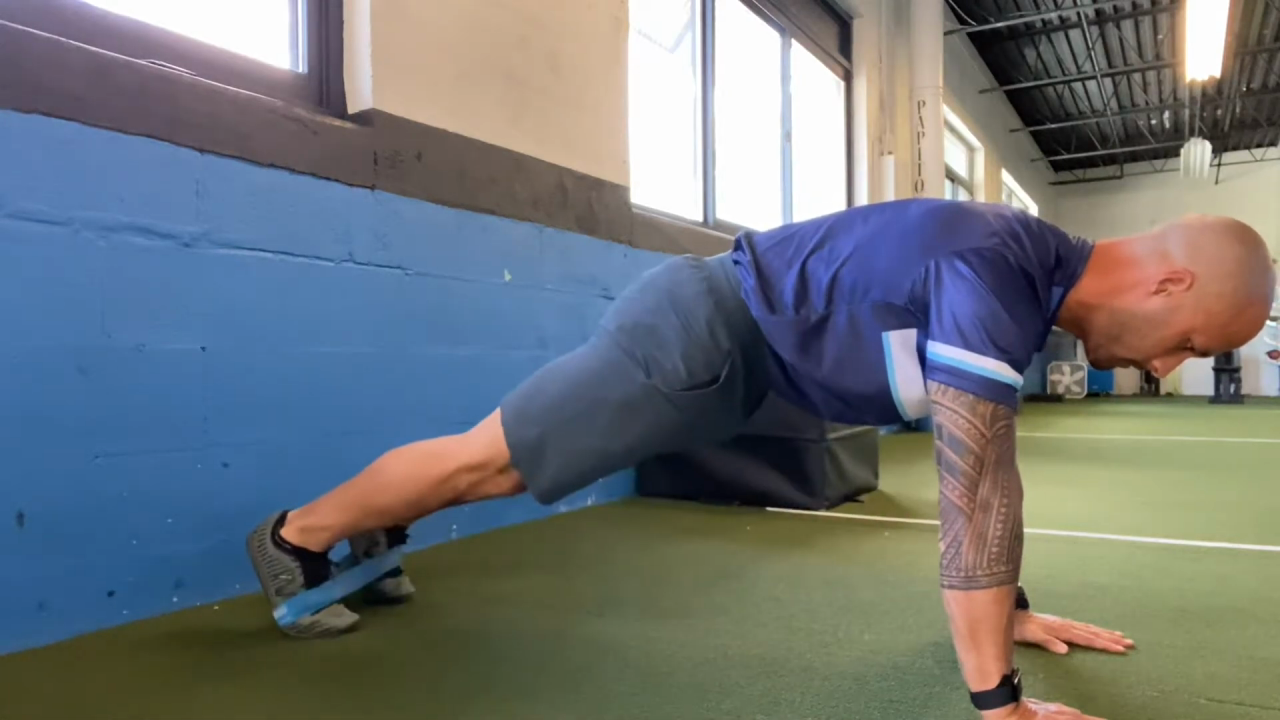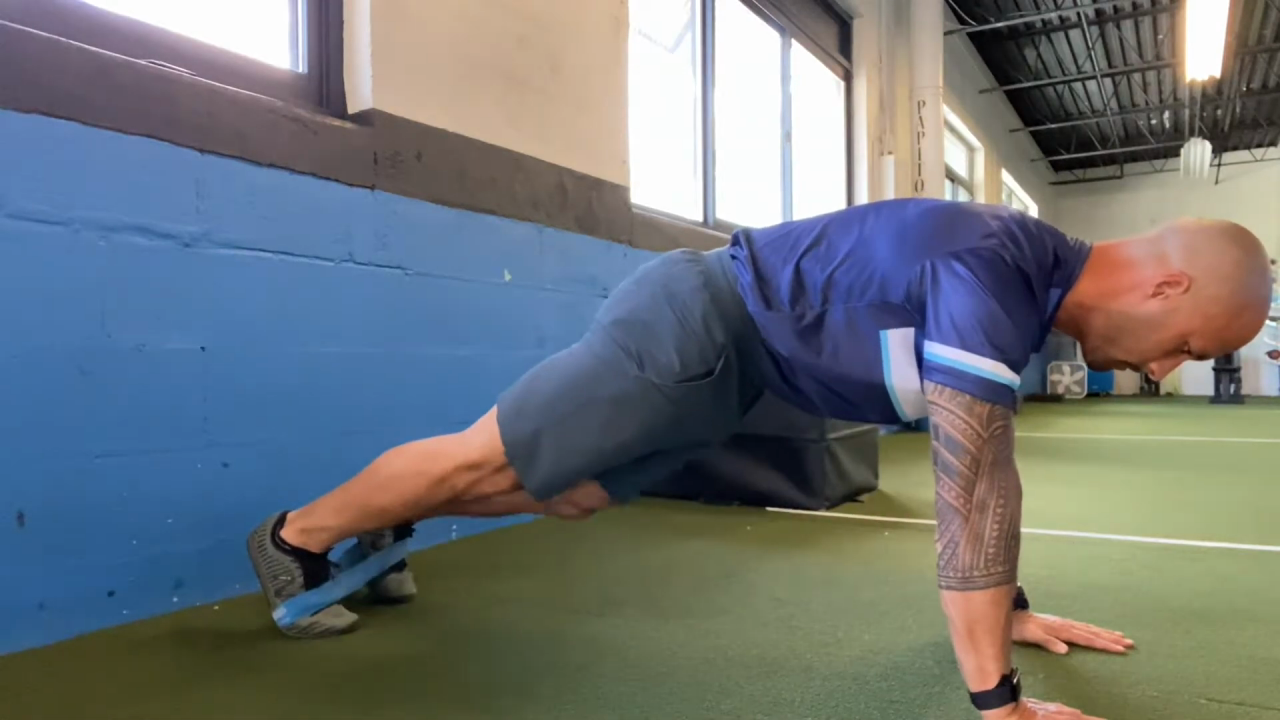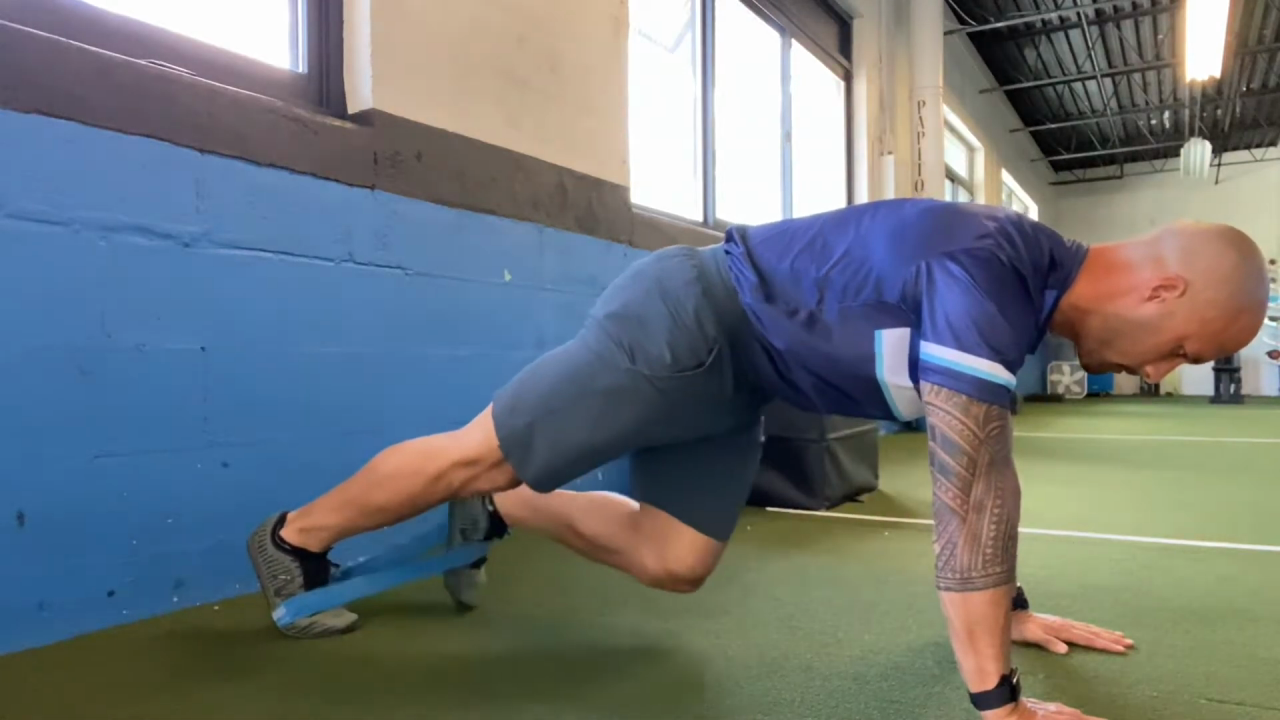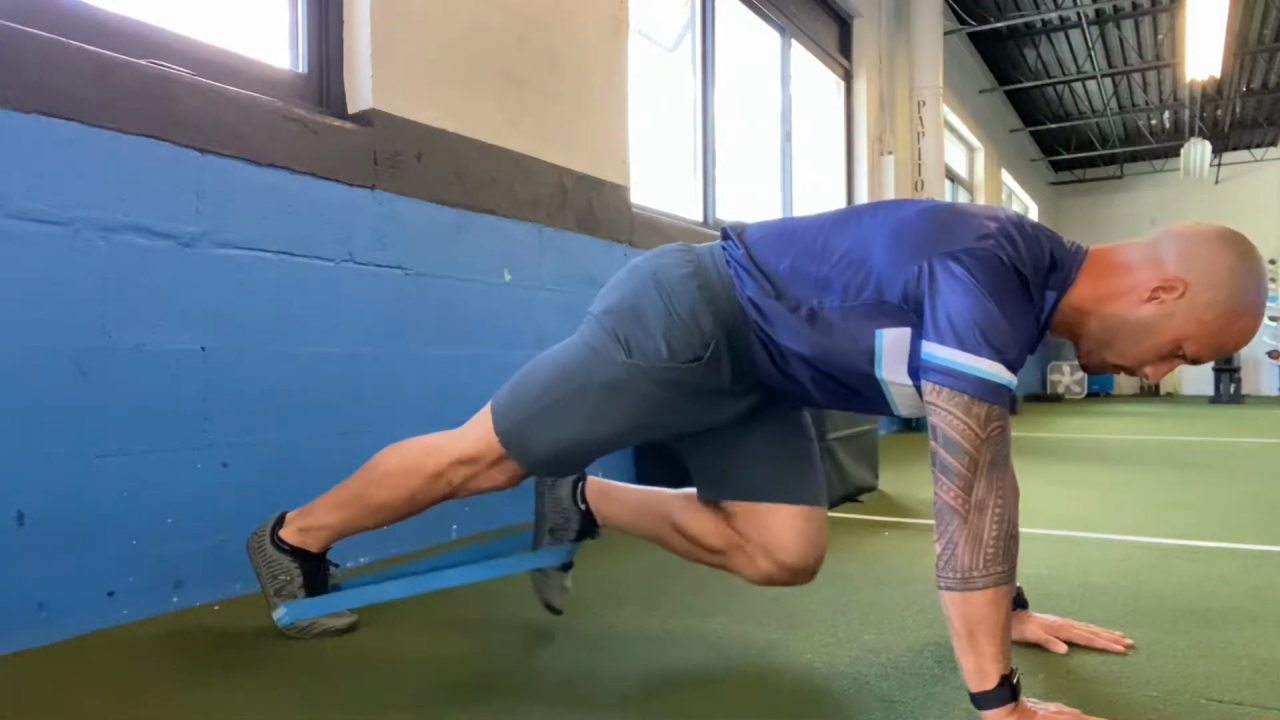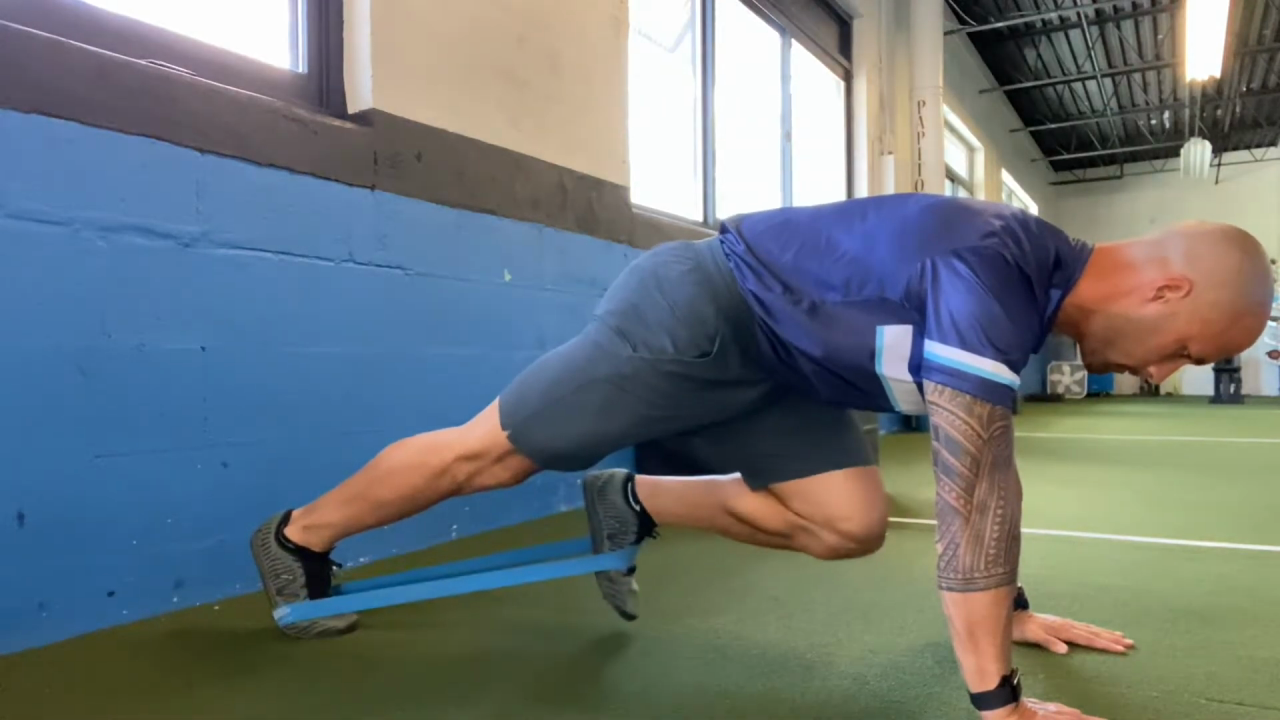
dt=0.4s
person 1, frame 1
left shoulder: (1033, 277)
right shoulder: (994, 276)
left elbow: (987, 472)
right elbow: (974, 492)
left wrist: (1012, 610)
left hip: (717, 341)
right hip: (699, 335)
left knee: (507, 458)
right knee: (487, 460)
left ankle: (378, 529)
right ankle: (295, 539)
person 1, frame 2
left shoulder: (1028, 279)
right shoulder: (992, 276)
left elbow: (985, 474)
right elbow: (970, 491)
left wrist: (1010, 609)
left hip: (720, 352)
right hip: (693, 329)
left knee: (571, 492)
right knee: (484, 459)
left ankle: (385, 523)
right ankle: (295, 539)
person 1, frame 3
left shoulder: (1027, 284)
right shoulder: (987, 275)
left elbow: (984, 475)
right elbow: (967, 491)
left wrist: (1011, 610)
left hip: (728, 364)
right hip: (687, 325)
left knee: (674, 561)
right knee: (481, 455)
left ankle: (488, 516)
right ankle: (293, 541)
person 1, frame 4
left shoulder: (1026, 284)
right shoulder: (989, 275)
left elbow: (985, 472)
right elbow: (968, 491)
left wrist: (1010, 610)
left hip: (742, 362)
right hip: (686, 320)
left knee: (786, 552)
right knee: (483, 454)
left ankle: (585, 504)
right ankle: (293, 541)
person 1, frame 5
left shoulder: (1034, 281)
right shoulder: (992, 273)
left elbow: (988, 472)
right elbow: (969, 489)
left wrist: (1010, 609)
left hip: (754, 355)
right hip: (692, 315)
left knee: (848, 521)
right knee: (490, 451)
left ankle: (635, 507)
right ankle: (296, 539)
